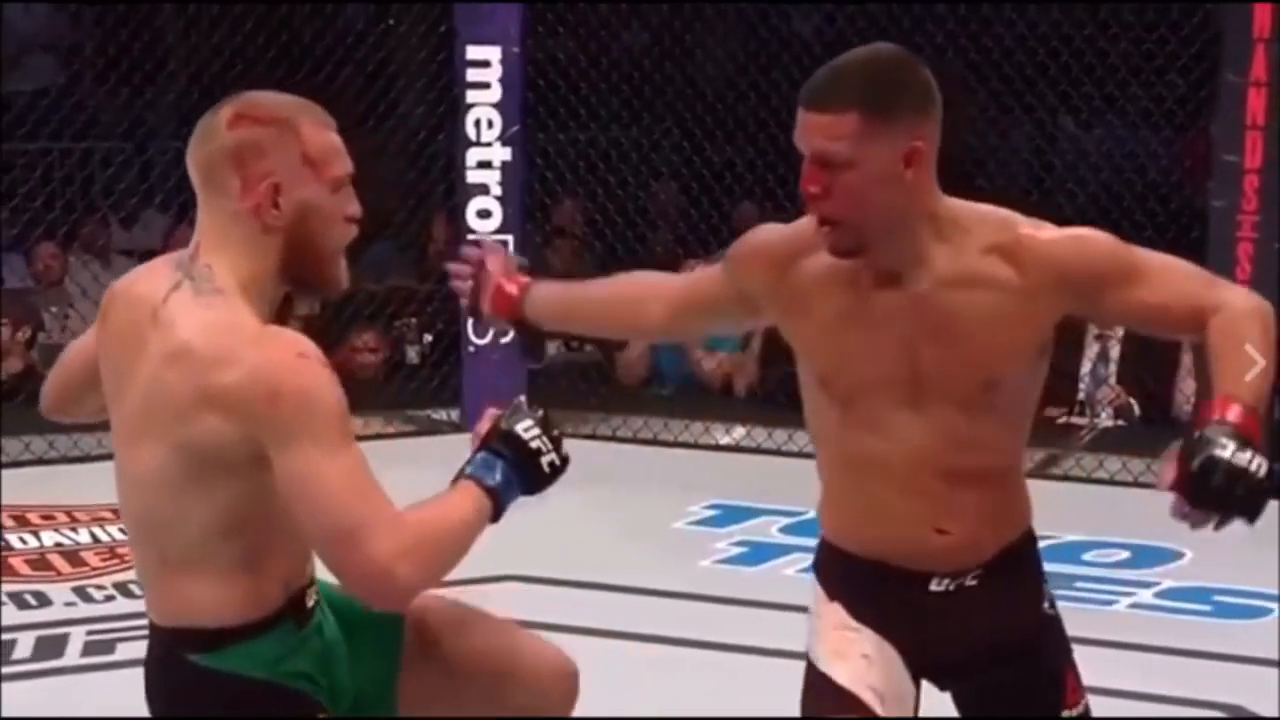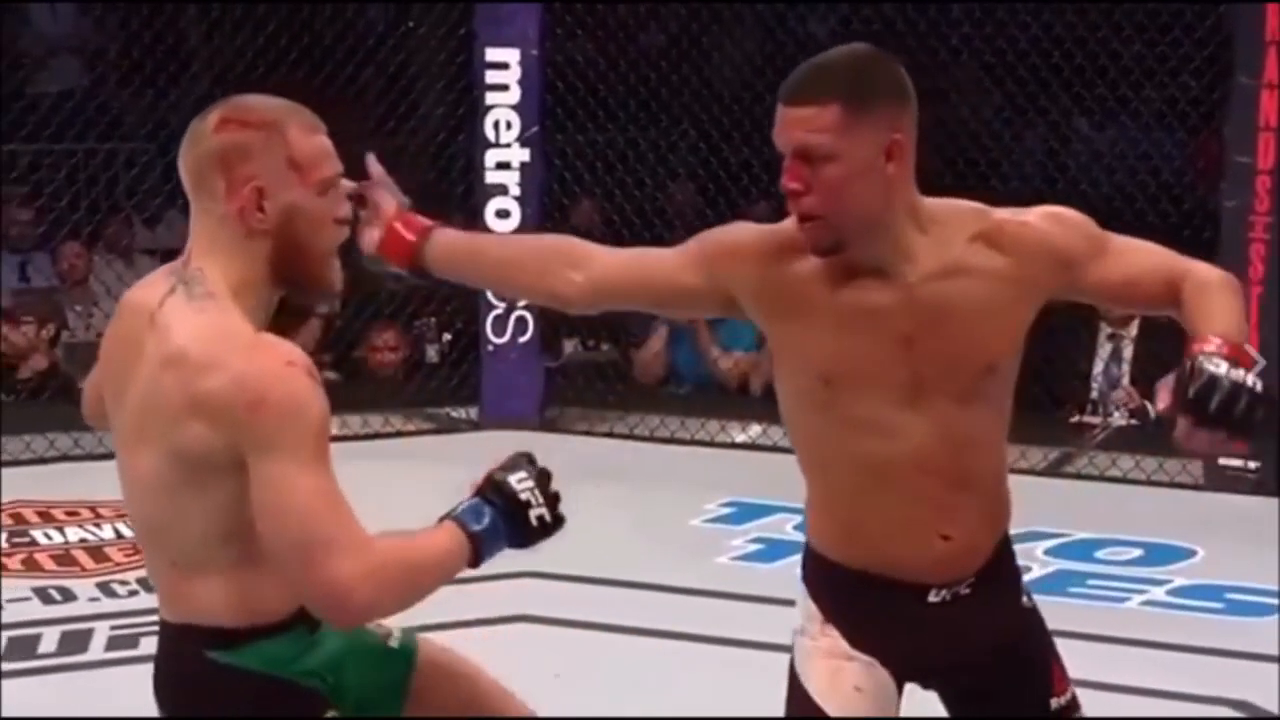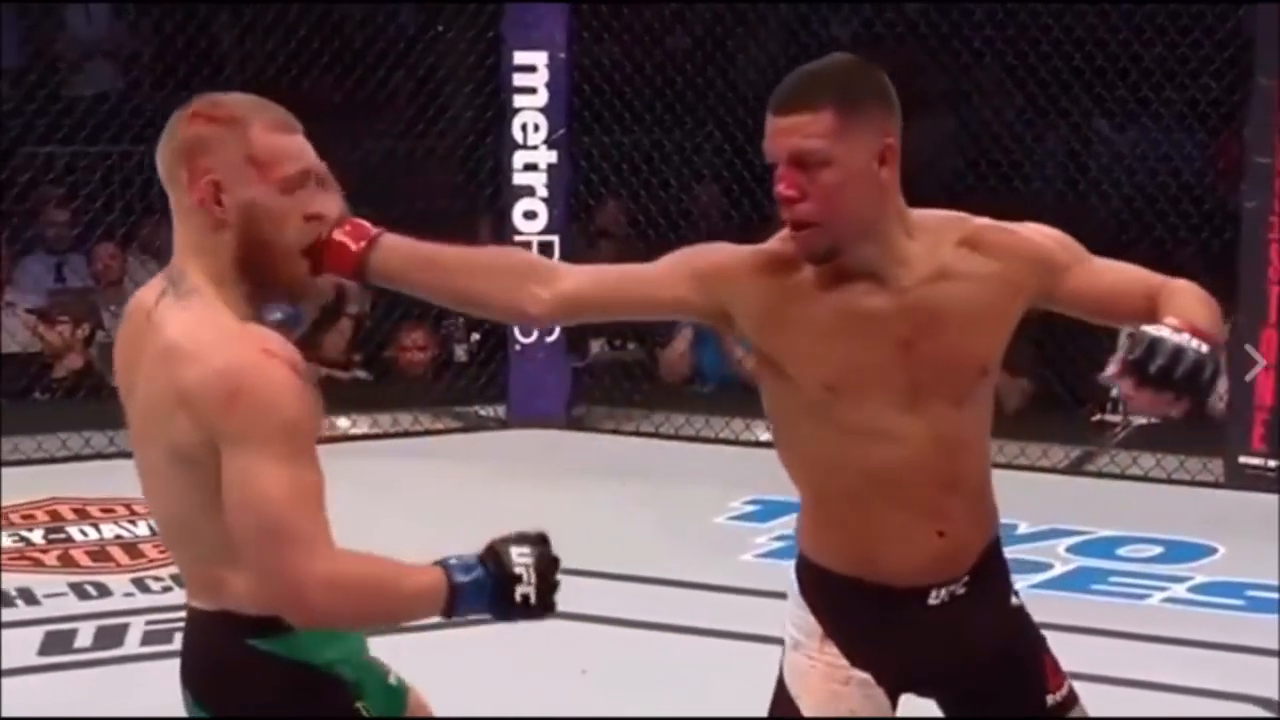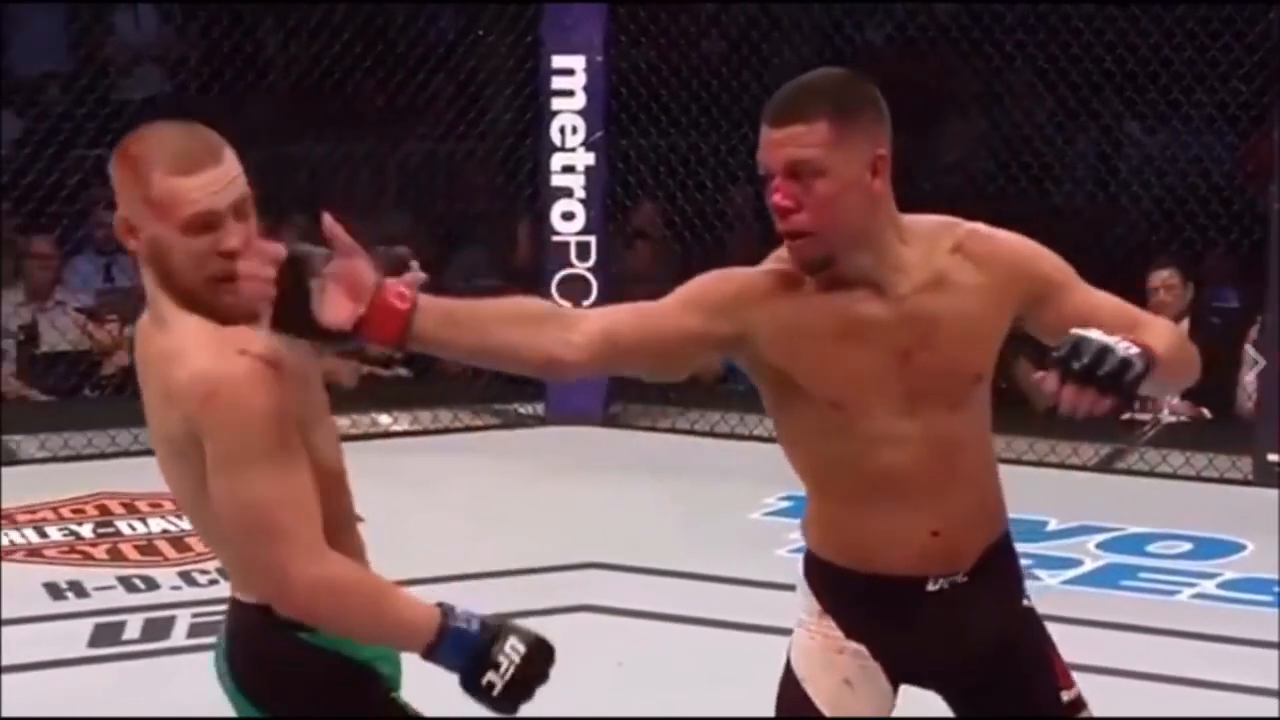
dt=0.4s
person 1, frame 1
left shoulder: (1035, 262)
right shoulder: (780, 263)
right elbow: (667, 302)
right wrist: (520, 297)
left hip: (1002, 590)
right hip: (861, 596)
person 1, frame 2
left shoulder: (1018, 249)
right shoulder: (760, 266)
left elbow: (1200, 281)
right elbow: (582, 274)
left wrist: (1220, 352)
right wrist: (413, 242)
left hip: (985, 594)
right hip: (850, 606)
person 1, frame 3
left shoulder: (1001, 258)
right shoulder: (750, 283)
left elbow: (1174, 296)
right elbow: (548, 291)
left wrist: (1182, 337)
right wrist: (353, 250)
left hip: (978, 597)
right hip: (845, 612)
person 1, frame 4
left shoulder: (991, 265)
right shoulder: (752, 304)
left elbow: (1172, 347)
right elbow: (571, 341)
left wrist: (1129, 359)
right wrist: (387, 312)
left hip: (985, 593)
right hip: (851, 606)
person 2, frame 1
left shoulder: (142, 292)
right shoulder: (269, 365)
left elbow: (61, 399)
right elbow: (389, 571)
right wrist: (493, 474)
left hip: (300, 624)
person 2, frame 2
left shoulder: (149, 302)
right shoulder: (257, 371)
left elbow: (98, 406)
right elbow: (348, 588)
right wrist: (483, 522)
left hip: (293, 643)
person 2, frame 3
left shoulder: (155, 308)
right shoulder: (245, 363)
right elbow: (308, 587)
right wrist: (473, 581)
left hip: (269, 649)
right hip: (270, 669)
person 2, frame 4
left shoulder: (177, 318)
right shoulder: (228, 369)
right elbow: (302, 581)
right wrist: (461, 640)
left hip: (289, 647)
right hip: (307, 660)
